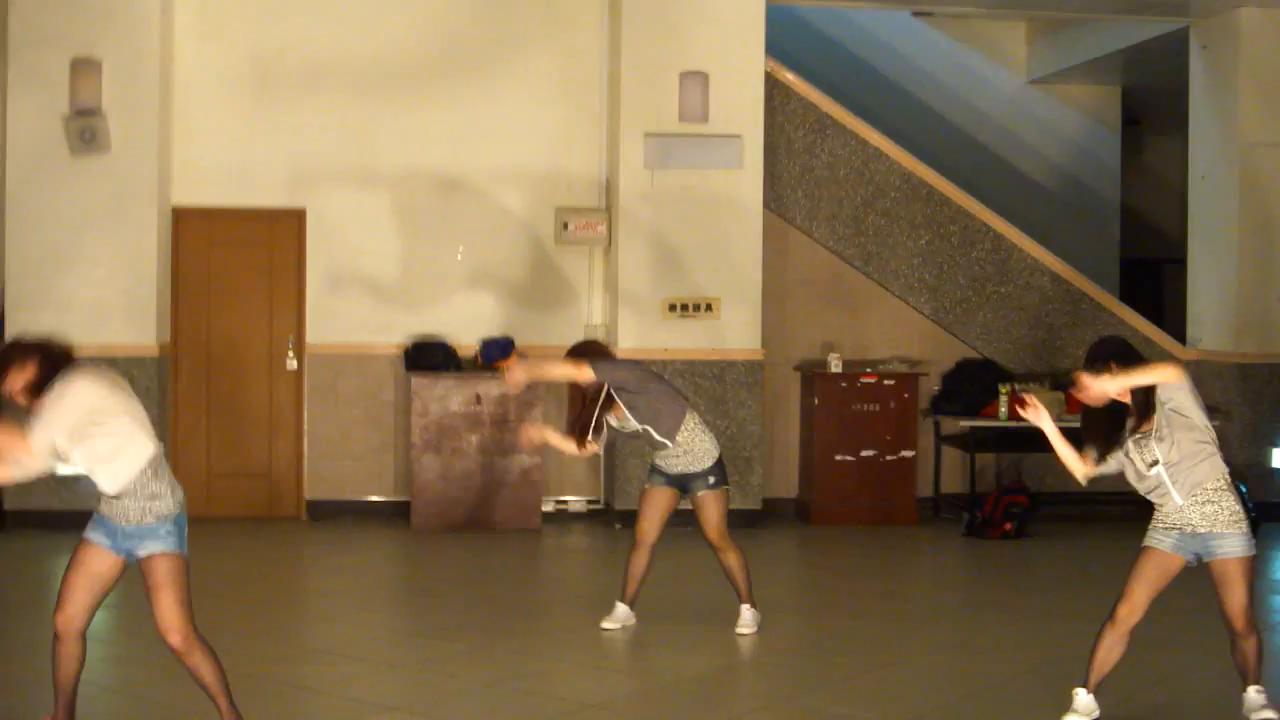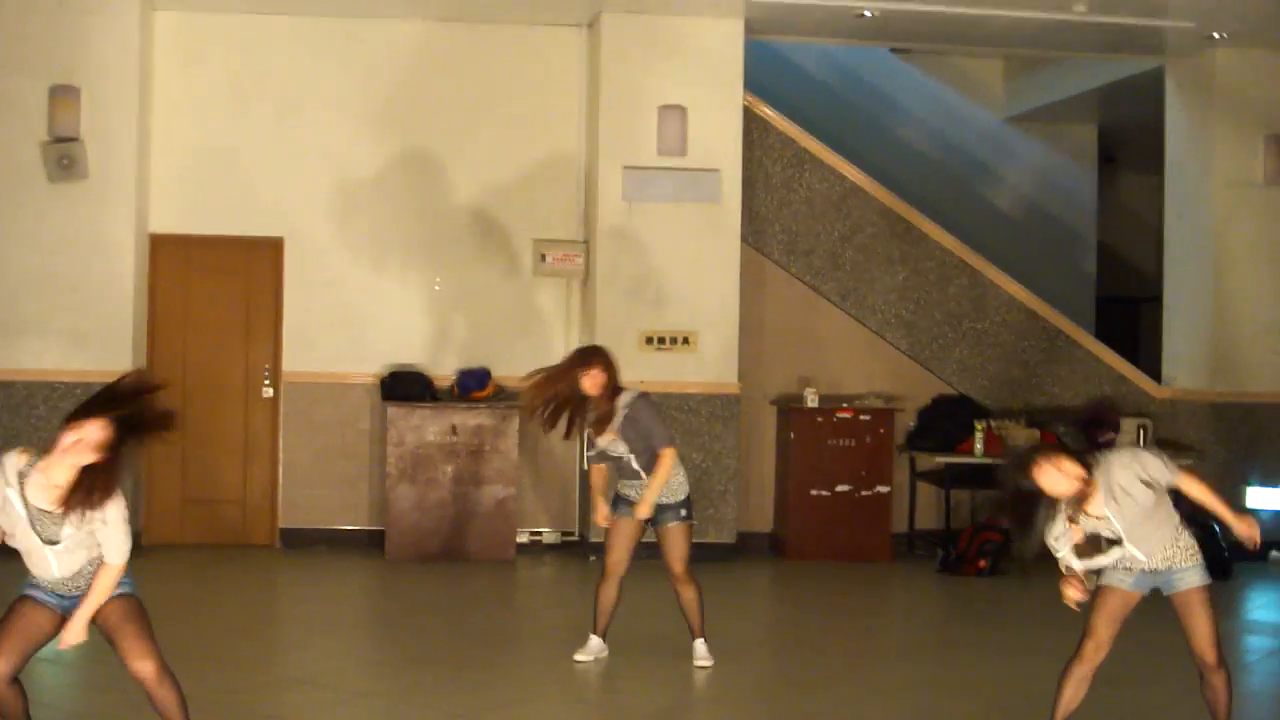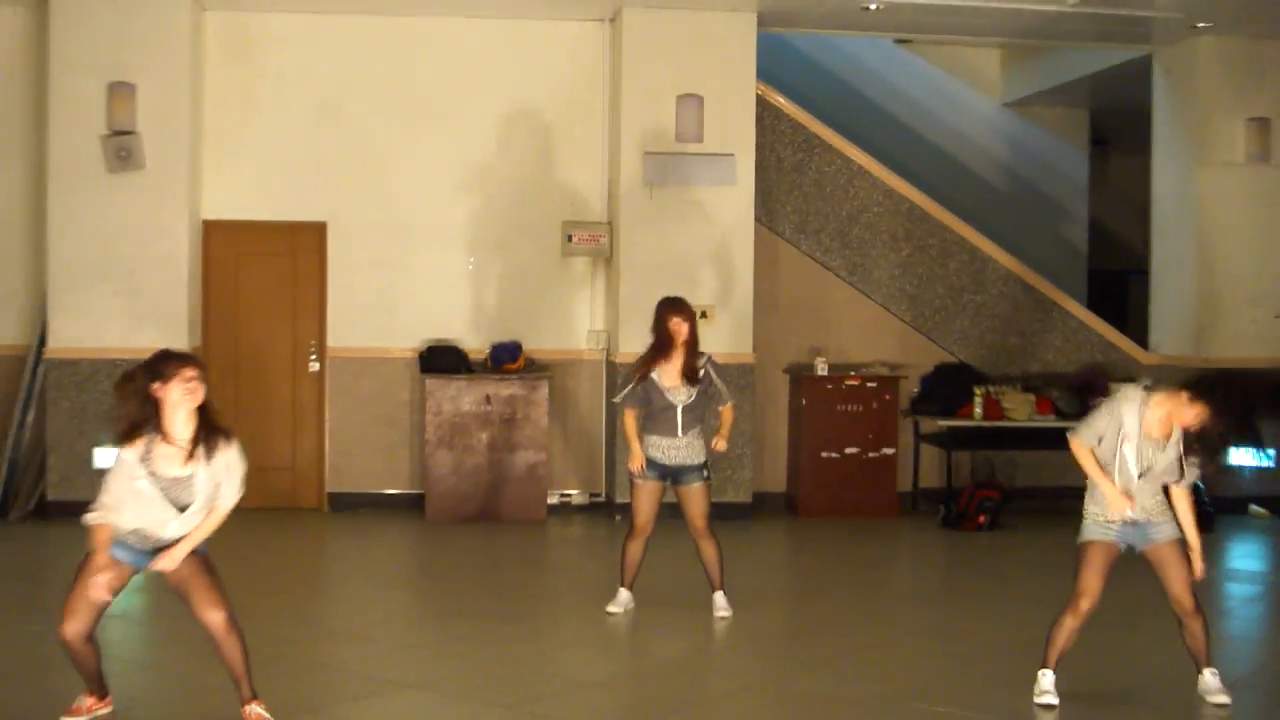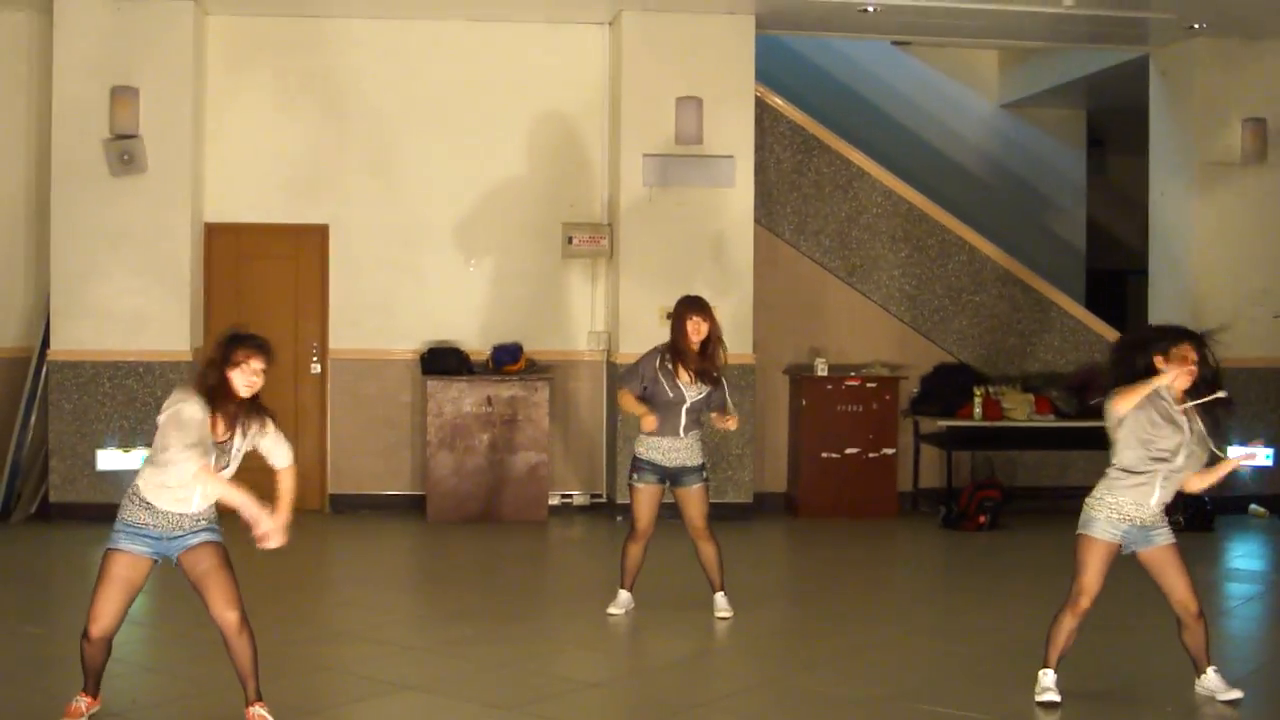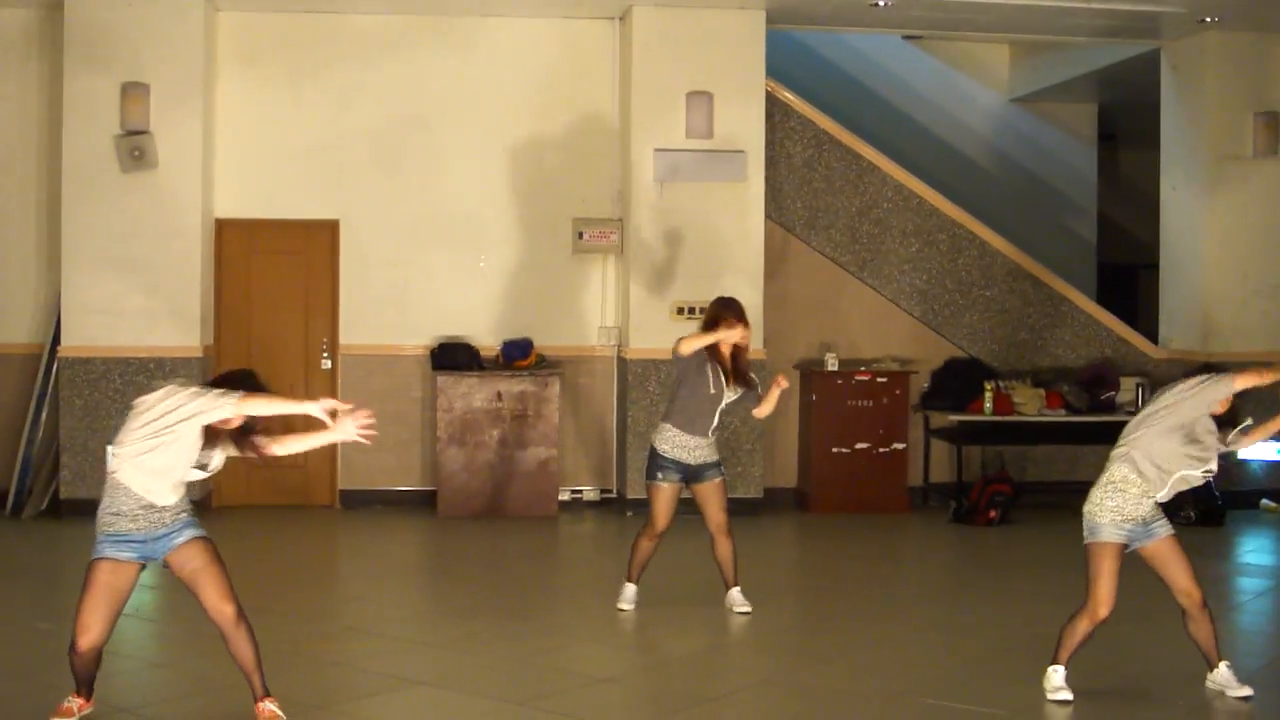
dt=0.3s
person 1, frame 1
left shoulder: (76, 387)
right shoulder: (68, 391)
left hip: (155, 516)
right hip: (111, 516)
left knee: (178, 636)
right knee: (67, 623)
person 1, frame 2
left shoulder: (103, 499)
left elbow: (115, 563)
left wrist: (82, 618)
left hip: (100, 585)
right hip: (46, 588)
left knee: (146, 665)
person 1, frame 3
left shoulder: (222, 448)
right shoulder: (135, 455)
left elbow: (225, 503)
right elbow: (102, 515)
left wrist: (183, 549)
right wrist: (101, 568)
left hip: (179, 543)
right hip: (125, 538)
left knee: (218, 617)
right knee: (72, 629)
person 1, frame 4
left shoulder: (254, 421)
right shoulder: (186, 407)
left elbow: (284, 462)
right elbow: (193, 465)
left wrist: (281, 516)
right wrist: (256, 508)
left hip: (196, 526)
right hip: (142, 522)
left knee: (232, 616)
right knee: (98, 629)
person 1, frame 5
left shoulder: (216, 435)
right shoulder: (180, 401)
left elbow: (271, 446)
right elbow: (239, 404)
left wrist: (335, 433)
right wrist: (312, 405)
left hip: (174, 522)
right hip: (121, 527)
left knee: (228, 614)
right knee: (86, 642)
person 2, frame 1
left shoulder: (1172, 395)
right shoulder: (1126, 433)
left elbow: (1174, 372)
right elbow: (1084, 470)
left wrist: (1110, 382)
right wrist: (1047, 425)
left hip: (1222, 521)
right hip: (1169, 526)
left knee: (1240, 623)
right knee: (1125, 613)
person 2, frame 2
left shoulder: (1123, 465)
right shoulder: (1063, 524)
left elbow: (1185, 480)
right elbow: (1073, 569)
left wrist: (1233, 518)
right wrist: (1070, 584)
left hip: (1179, 558)
right hip: (1127, 568)
left knee: (1209, 658)
right knee: (1091, 649)
person 2, frame 3
left shoulder: (1181, 442)
right shoulder: (1123, 405)
left elbow: (1181, 493)
right elbow: (1078, 441)
left wrist: (1195, 546)
right wrist: (1107, 487)
left hip: (1152, 518)
right hip: (1104, 518)
left knee: (1188, 605)
right knee: (1083, 602)
left ankle: (1208, 678)
right ankle: (1046, 678)
person 2, frame 4
left shoulder: (1194, 424)
right shoulder: (1146, 395)
left elbow: (1189, 483)
right elbow: (1117, 405)
left wrist: (1231, 464)
right wrist: (1165, 377)
left hip: (1153, 521)
right hip: (1109, 510)
left knee: (1190, 606)
right knee: (1082, 600)
left ankle: (1207, 676)
right ankle: (1048, 675)
person 2, frame 5
left shoulder: (1205, 432)
right shoulder: (1191, 393)
left elbow: (1246, 437)
right elbow: (1244, 380)
left hip: (1147, 514)
right hip: (1110, 508)
left knee: (1194, 597)
right knee: (1099, 607)
left ankle: (1218, 672)
right ankle: (1056, 673)
person 3, frame 1
left shoulder: (625, 375)
right shoulder: (608, 409)
left elbow: (582, 371)
right elbow: (585, 448)
left wrist: (528, 370)
right wrist: (546, 434)
left hip: (700, 460)
right hip: (665, 465)
left knee: (717, 538)
right knee: (643, 540)
left ankle: (748, 608)
right ankle: (624, 608)
person 3, frame 2
left shoulder: (636, 405)
right shoulder: (588, 419)
left elbow: (668, 453)
right elbow: (598, 465)
left wrist: (651, 498)
right wrist: (599, 499)
left hip: (669, 494)
right hip: (629, 496)
left knee: (679, 572)
right knee: (612, 570)
left ankle: (700, 643)
right ankle: (597, 640)
person 3, frame 3
left shoulder: (704, 366)
right shoulder: (645, 367)
left elbow: (725, 406)
right elbow: (630, 410)
left wrist: (723, 433)
right wrist: (635, 448)
left hip: (691, 458)
right hip: (651, 455)
left knee: (701, 529)
right knee: (640, 528)
left ankle: (719, 595)
right ankle: (625, 593)
person 3, frame 4
left shoulder: (711, 370)
right shoulder: (656, 360)
left elbow: (715, 412)
right elbow: (624, 393)
left wrist: (726, 419)
right wrist: (643, 412)
left hip: (689, 459)
right hip: (649, 457)
left knee: (700, 530)
right knee: (640, 531)
left ankle: (719, 595)
right ankle: (624, 594)
person 3, frame 5
left shoulder: (739, 370)
right shoulder: (698, 359)
left elbow: (761, 410)
right elbow: (681, 347)
left wrist: (776, 389)
right wrist: (720, 335)
left hip: (705, 455)
right hip: (669, 452)
left knee: (720, 526)
right knee: (657, 527)
left ankle: (733, 591)
right ankle: (630, 586)
